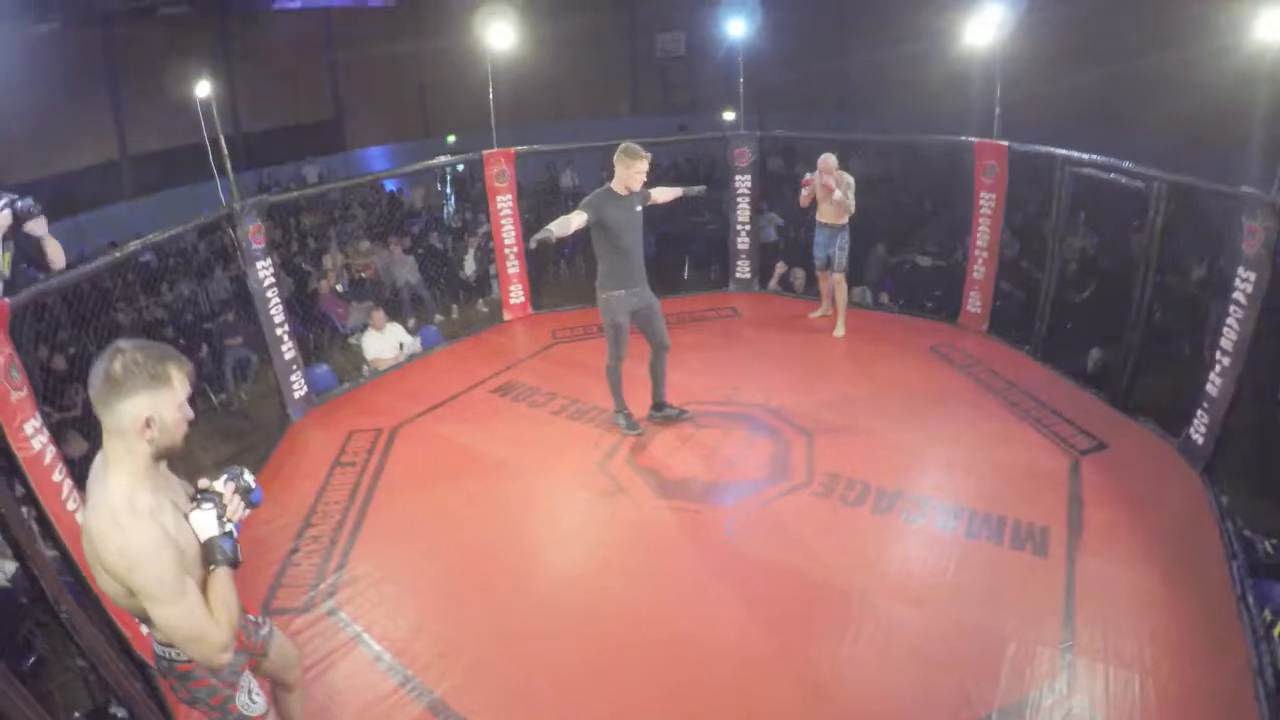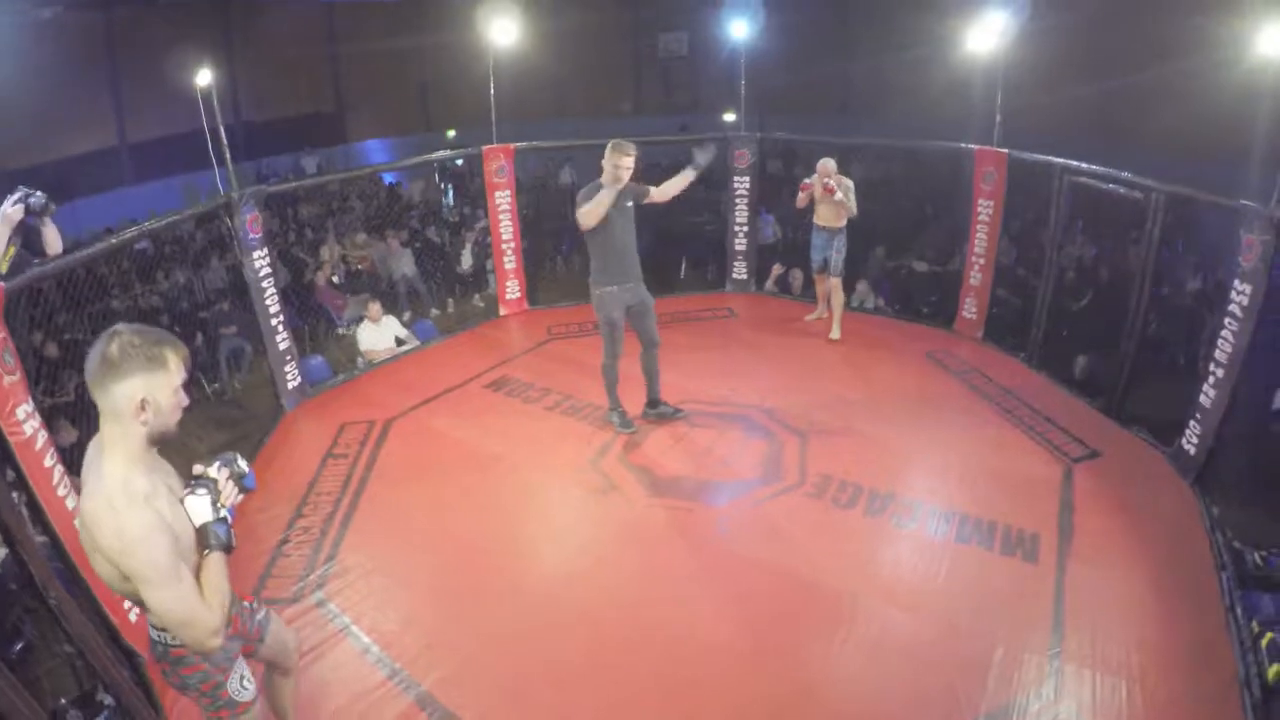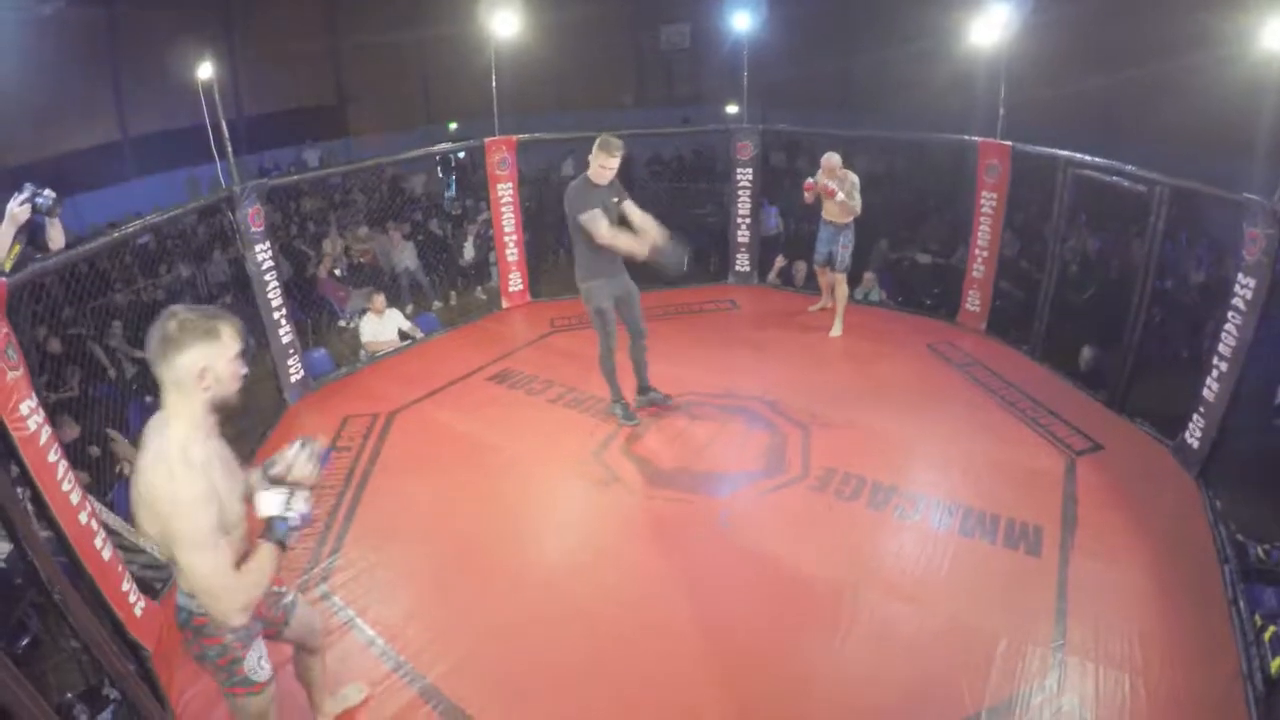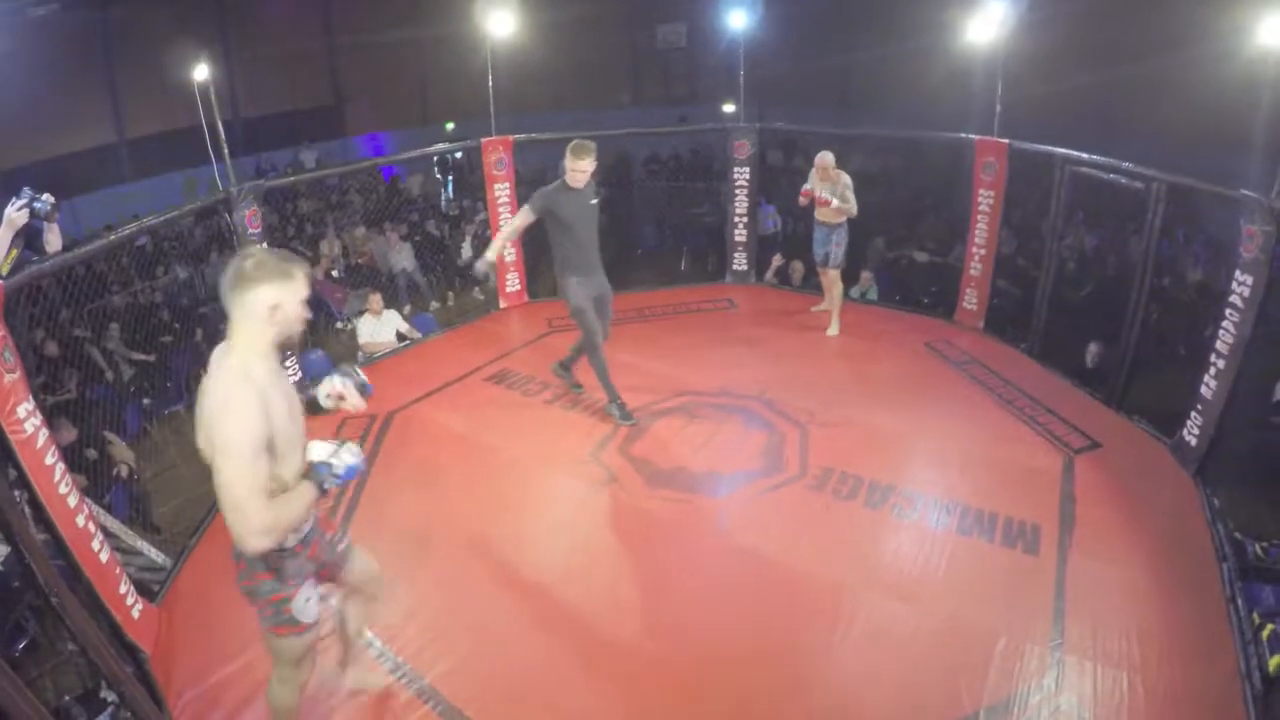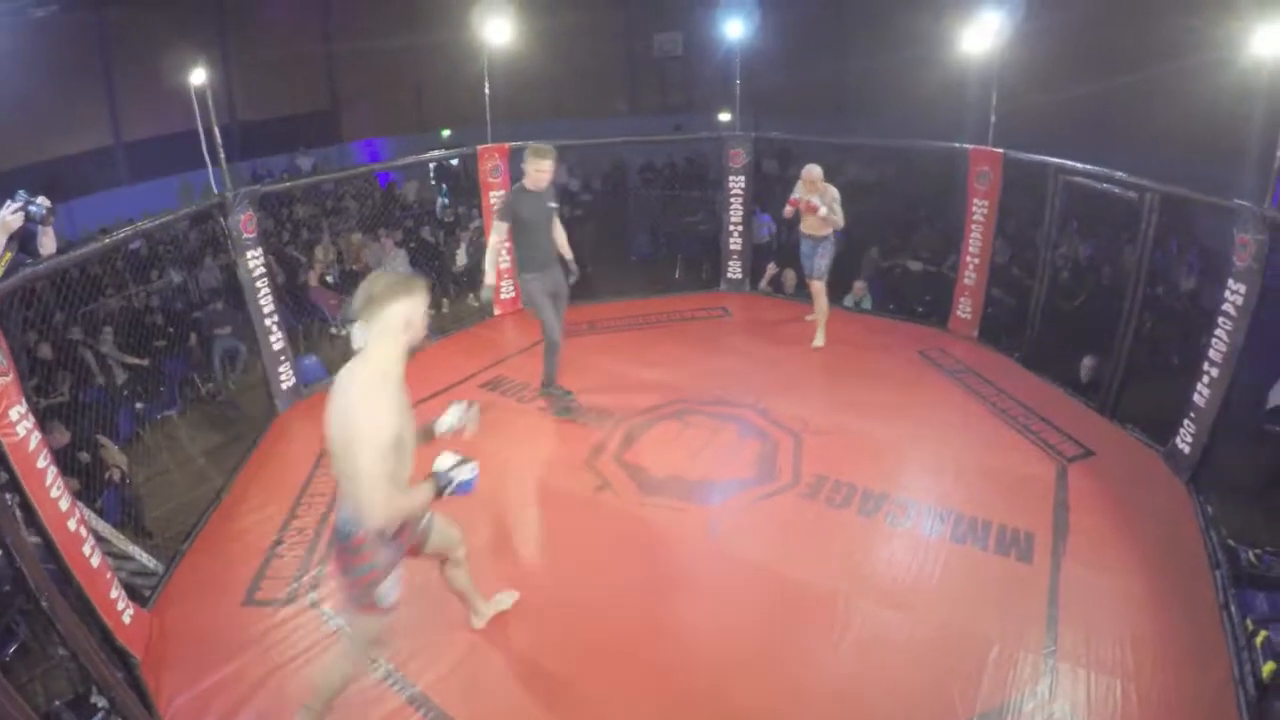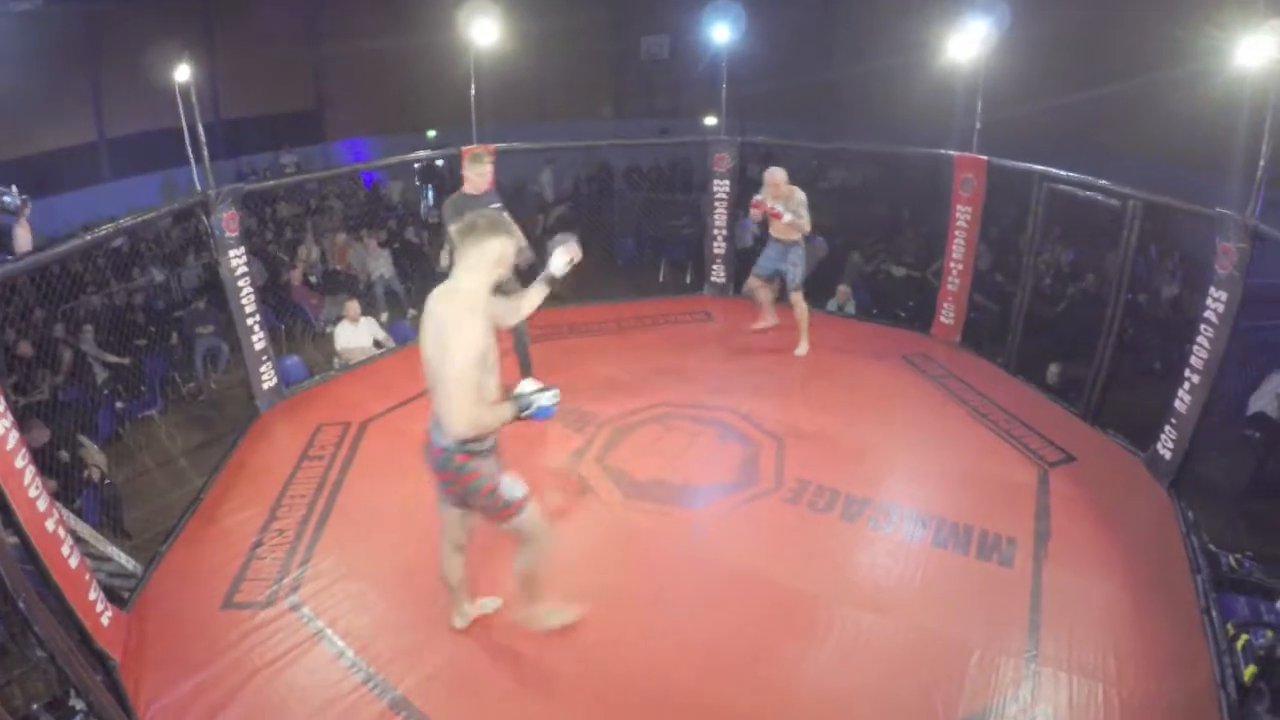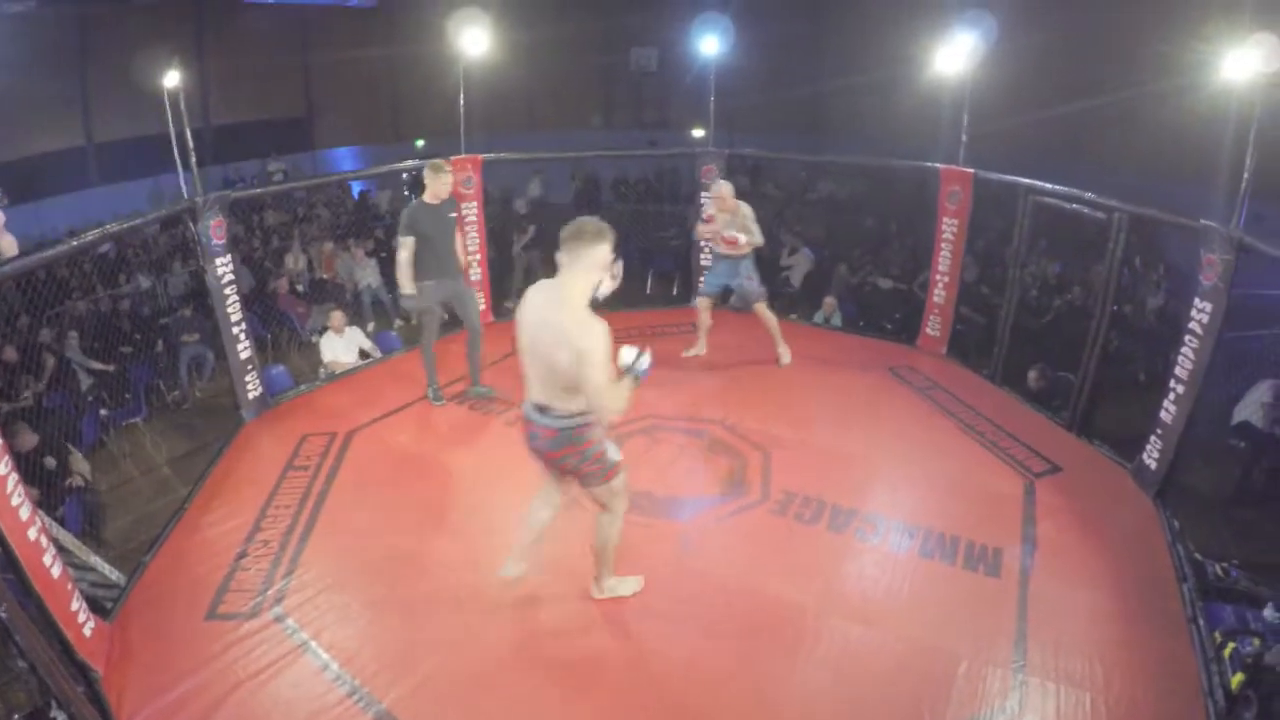
dt=0.3s
person 1, frame 1
left shoulder: (117, 459)
right shoulder: (128, 534)
right elbow: (218, 648)
left wrist: (210, 504)
right wrist: (221, 546)
left hip: (220, 621)
right hip: (203, 663)
left knee: (289, 669)
person 1, frame 2
left shoulder: (111, 445)
right shoulder: (127, 521)
right elbow: (207, 629)
left wrist: (207, 490)
right wrist: (215, 529)
left hip: (200, 605)
right hip: (195, 647)
left knee: (284, 650)
person 1, frame 3
left shoulder: (181, 424)
right shoulder: (180, 482)
right elbow: (232, 606)
left wrist: (274, 473)
right wrist: (277, 530)
left hip: (236, 589)
right hip: (220, 622)
left knee: (311, 630)
person 1, frame 4
left shoulder: (240, 355)
right shoulder: (234, 403)
right elbow: (256, 532)
left wrist: (318, 399)
right wrist: (321, 477)
left hip: (301, 531)
right hip: (274, 553)
left knee: (365, 577)
right knee: (294, 667)
left ankle: (352, 669)
person 1, frame 5
left shoulder: (367, 371)
right shoulder: (374, 401)
right elbow: (380, 510)
left wrist: (435, 427)
right wrist: (438, 485)
left hip: (388, 520)
right hip: (371, 539)
left knee: (453, 543)
right knee: (358, 650)
left ankle: (479, 610)
person 1, frame 6
left shoulder: (448, 295)
right shoulder: (467, 326)
left elbow: (509, 314)
right elbow: (460, 423)
left wrist: (550, 276)
right wrist: (519, 407)
left hip: (444, 448)
right hip: (467, 458)
left knee: (456, 539)
right knee: (536, 535)
left ankle: (461, 610)
right ankle: (534, 609)
person 1, frame 7
left shoulder: (536, 293)
right shoulder: (590, 332)
right elbow: (607, 411)
left wrist: (596, 294)
right wrist: (631, 371)
left hip: (535, 424)
right hip: (574, 435)
left knee: (553, 491)
right knee: (615, 505)
left ankle: (517, 559)
right ankle: (603, 582)
person 2, frame 1
left shoulder: (636, 195)
right shoulder: (598, 202)
left elbow: (657, 194)
right elbow: (573, 220)
left wrist: (685, 190)
right wrist: (550, 230)
left hip: (641, 288)
right hip: (614, 293)
left knee: (661, 345)
right knee: (616, 356)
left ankle: (659, 406)
right ankle: (620, 412)
person 2, frame 2
left shoulder: (629, 189)
right shoulder: (589, 194)
left elbow: (662, 193)
right elbow: (586, 221)
left wrist: (694, 169)
right wrist: (610, 187)
left hip: (635, 283)
right hip: (606, 288)
left knee: (652, 343)
right knee: (613, 352)
left ankle: (654, 404)
right ankle: (615, 410)
person 2, frame 3
left shoulder: (613, 186)
right shoulder: (577, 192)
left elbow: (636, 216)
right elbow: (604, 235)
left wrist: (658, 236)
right wrist: (644, 248)
left hip: (618, 274)
right hip: (594, 280)
left knee: (638, 332)
right knee: (608, 344)
left ankle: (644, 390)
right ankle: (617, 400)
person 2, frame 4
left shoulder: (590, 188)
right shoulder: (550, 196)
right elbow: (515, 225)
right wrist: (489, 258)
left hip: (598, 274)
right hip: (574, 279)
left knee: (600, 335)
right knee: (595, 340)
left ankle: (564, 366)
right ankle: (614, 401)
person 2, frame 5
left shoulder: (548, 192)
right shoulder: (512, 200)
right elbow: (495, 242)
left wrist: (570, 260)
right wrist: (490, 280)
left hip: (555, 272)
right hip: (531, 277)
left knee: (554, 332)
right knee: (554, 336)
left ankle: (549, 382)
right ankle: (554, 392)
person 2, frame 6
left shoulder: (492, 195)
right shoulder: (453, 206)
left elbow: (508, 224)
left wrist: (523, 245)
left knee: (519, 328)
left ankle: (528, 380)
person 2, frame 7
left shoulder: (451, 204)
right shoulder: (411, 213)
right elbow: (404, 255)
left wrist: (464, 268)
right wrist: (407, 291)
left hip: (456, 279)
right hip: (429, 283)
left knee: (476, 330)
right knee: (430, 338)
left ankle: (476, 384)
right ankle: (432, 386)
person 3, frame 1
left shoulder: (846, 180)
right shoulder: (817, 177)
left elbow: (850, 210)
right elbow: (804, 203)
left wrist: (835, 191)
right wrist: (806, 188)
left hip: (839, 232)
right hip: (820, 228)
left knee: (838, 277)
right knee: (821, 272)
left ankle: (841, 322)
right ankle: (826, 307)
person 3, frame 2
left shoulder: (846, 184)
right shoulder: (815, 180)
left elbow: (852, 212)
right elbow: (800, 205)
left wrist: (837, 194)
right wrist: (803, 192)
left hip: (836, 235)
right hip: (817, 232)
left knee: (835, 281)
right knee: (818, 275)
left ankle: (836, 327)
right ankle: (822, 310)
person 3, frame 3
left shoulder: (851, 180)
right shoulder: (821, 174)
left elbow: (856, 211)
right elbow: (809, 200)
left wrist: (838, 195)
right wrist: (808, 191)
left hip: (843, 230)
right hip: (825, 226)
left knee: (840, 277)
right knee: (820, 267)
left ankle: (838, 322)
right ankle: (826, 299)
person 3, frame 4
left shoulder: (843, 180)
right shoulder: (814, 174)
left elbow: (853, 211)
right elbow: (802, 203)
left wrist: (834, 203)
right wrist: (804, 196)
left hip: (837, 229)
right hip: (819, 226)
left knee: (833, 274)
right knee: (821, 269)
left ankle: (835, 320)
right ankle: (828, 302)
person 3, frame 5
left shoulder: (831, 193)
right shoulder: (800, 187)
left elbow: (839, 224)
right elbow: (787, 215)
left wrist: (821, 210)
right wrist: (791, 205)
left hip: (824, 242)
right hip: (805, 239)
left knee: (818, 286)
right knee: (811, 281)
left ankle: (820, 333)
right ankle: (820, 311)
person 3, frame 6
left shoulder: (797, 196)
right shoulder: (767, 191)
left elbow: (806, 227)
right elbow: (756, 219)
left wrist: (784, 216)
right wrist: (756, 209)
left hip: (793, 248)
right hip: (774, 244)
left knee: (795, 296)
right knee: (754, 283)
left ankle: (804, 340)
right ankle: (769, 317)
person 3, frame 7
left shoulder: (743, 210)
right shoulder: (711, 208)
left elbow: (759, 240)
right elbow: (700, 235)
left wrist: (741, 238)
right wrist: (704, 225)
left hip: (742, 263)
right hip: (719, 262)
left knee: (760, 308)
right knee: (702, 303)
left ankle: (782, 346)
right ankle: (700, 346)
